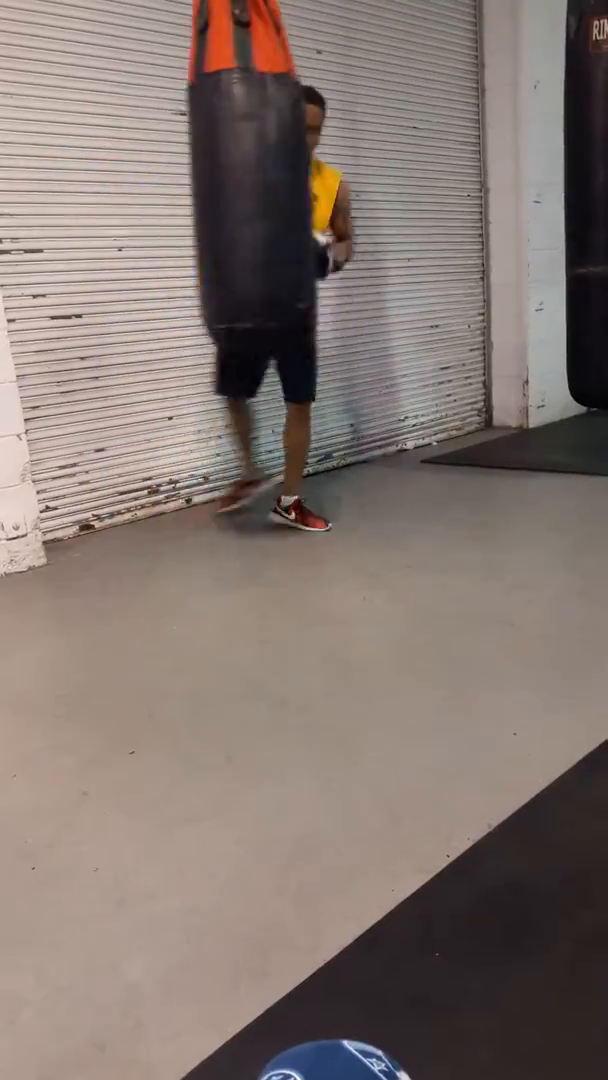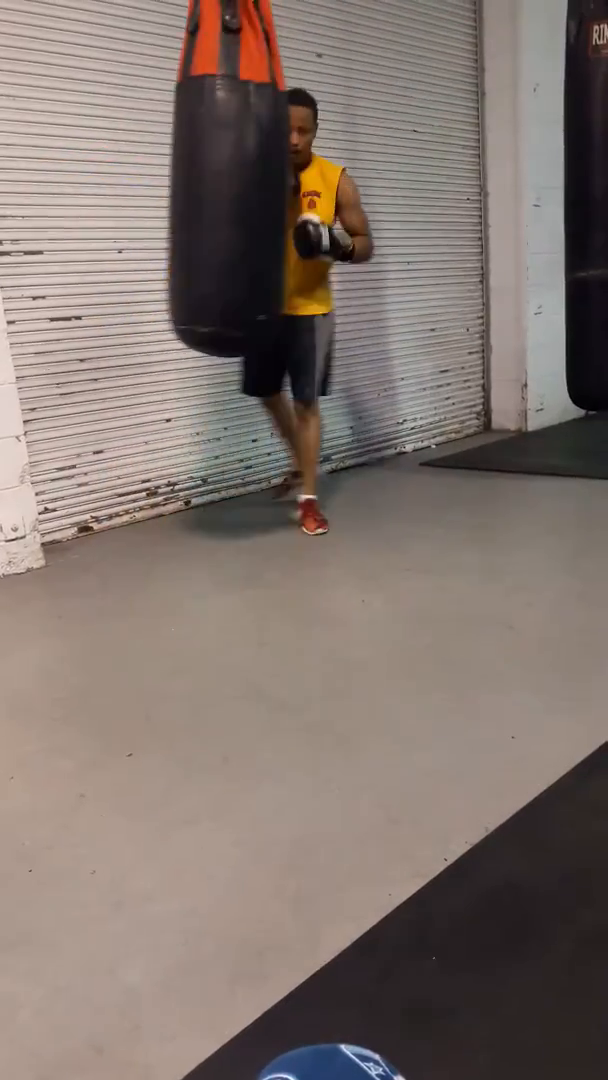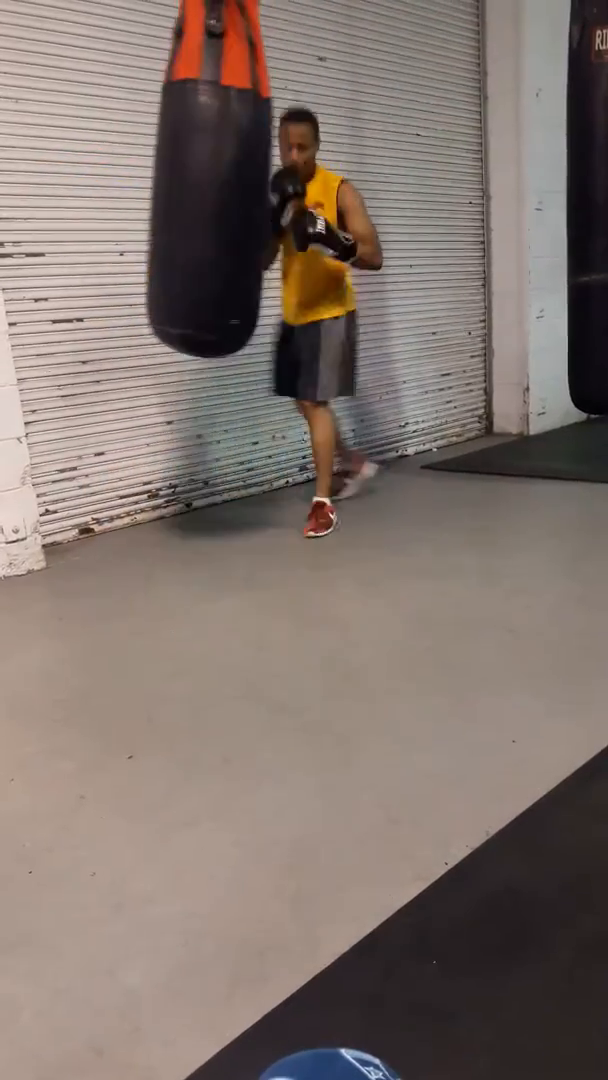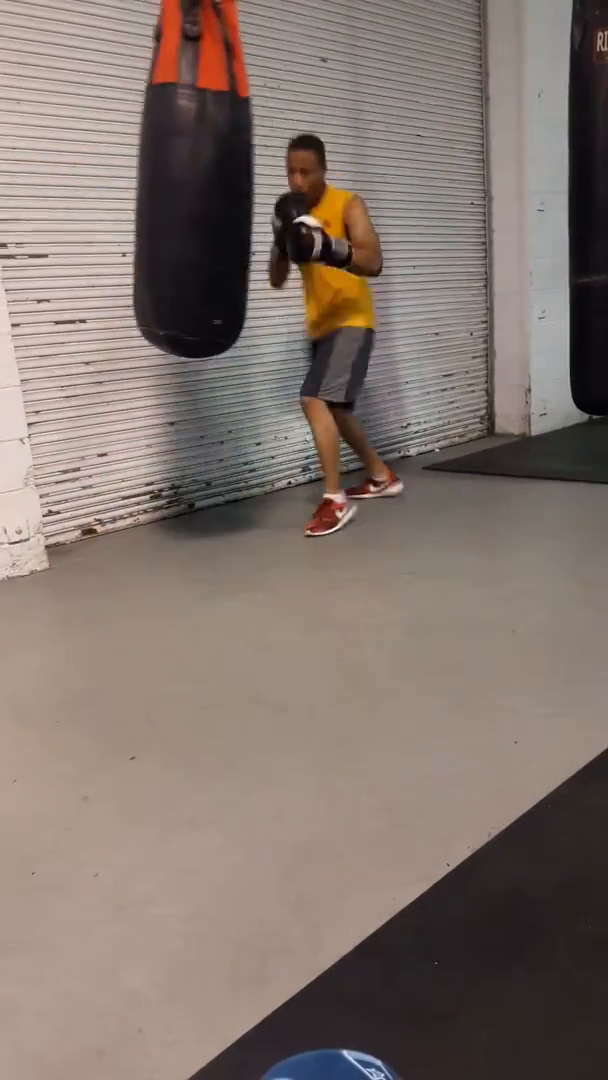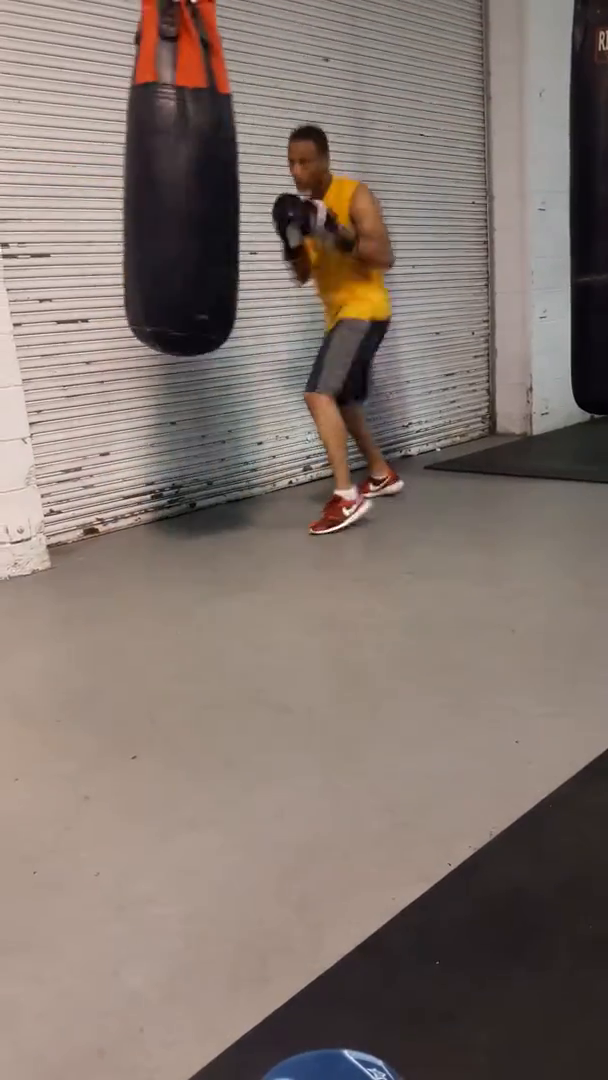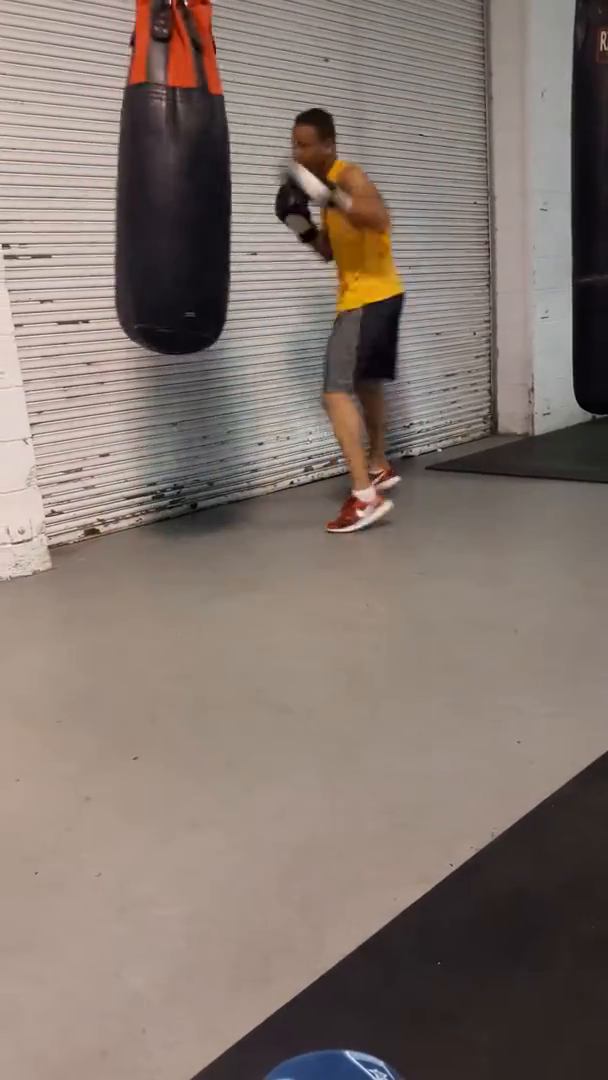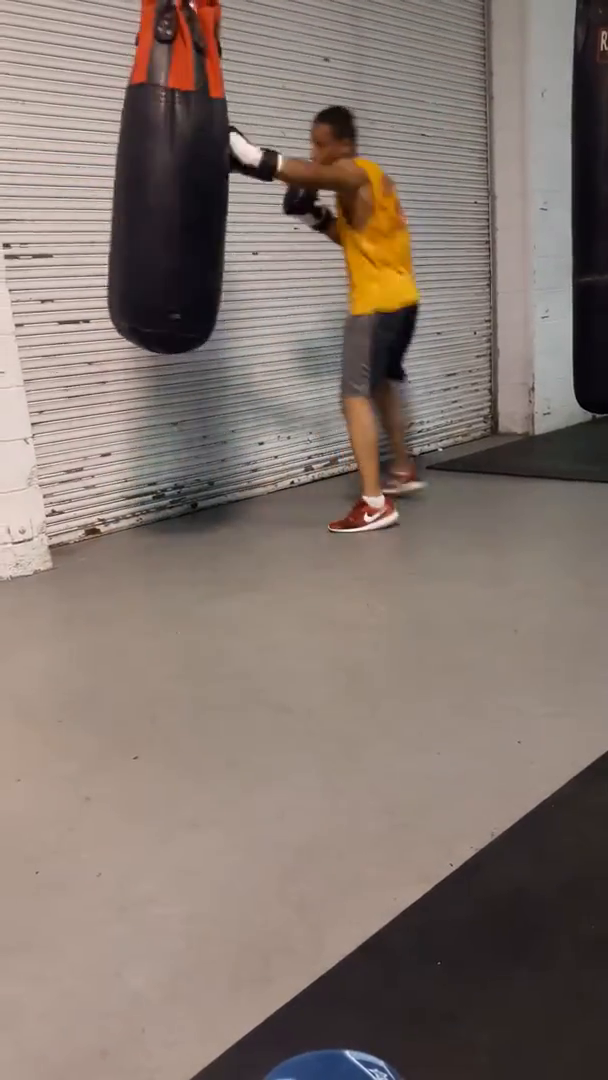
dt=0.1s
person 1, frame 1
left shoulder: (333, 185)
left elbow: (344, 245)
left wrist: (331, 256)
left knee: (299, 404)
right knee: (235, 397)
left ankle: (291, 501)
right ankle: (249, 477)
person 1, frame 2
left shoulder: (338, 180)
left elbow: (364, 244)
left wrist: (333, 243)
left hip: (311, 309)
left knee: (306, 403)
right knee: (268, 395)
left ankle: (308, 499)
right ankle: (301, 468)
person 1, frame 3
left shoulder: (339, 189)
right shoulder: (279, 192)
left elbow: (373, 256)
right elbow: (262, 260)
left wrist: (334, 239)
right wrist: (277, 217)
left hip: (331, 313)
right hip: (293, 317)
left knee: (315, 401)
right knee: (307, 399)
left ankle: (324, 500)
right ankle: (352, 463)
person 1, frame 4
left shoulder: (348, 206)
right shoulder: (292, 212)
left elbow: (372, 263)
right elbow: (276, 280)
left wrist: (330, 248)
right wrist: (284, 242)
left hip: (350, 324)
right hip: (319, 327)
left knee: (317, 402)
right knee: (331, 407)
left ankle: (334, 500)
right ankle: (381, 476)
person 1, frame 5
left shoulder: (357, 197)
right shoulder: (304, 205)
left elbow: (384, 258)
right elbow: (302, 274)
left wrist: (338, 233)
right wrist: (292, 242)
left hip: (363, 314)
right hip: (347, 315)
left knee: (319, 396)
right knee: (345, 401)
left ankle: (346, 496)
right ankle: (382, 473)
person 1, frame 6
left shoulder: (349, 176)
right shoulder: (315, 186)
left elbow: (377, 219)
left wrist: (328, 193)
right wrist: (302, 225)
left hip: (370, 299)
right hip: (378, 297)
left knee: (337, 393)
right knee: (366, 383)
left ankle: (366, 496)
right ankle: (380, 468)
person 1, frame 7
left shoulder: (353, 173)
right shoulder: (365, 178)
left elbow: (304, 174)
left wrist: (254, 157)
right wrist: (318, 218)
left hip: (379, 303)
right hip: (399, 300)
left knee: (356, 397)
right knee: (384, 385)
left ankle: (374, 504)
right ankle: (401, 472)
